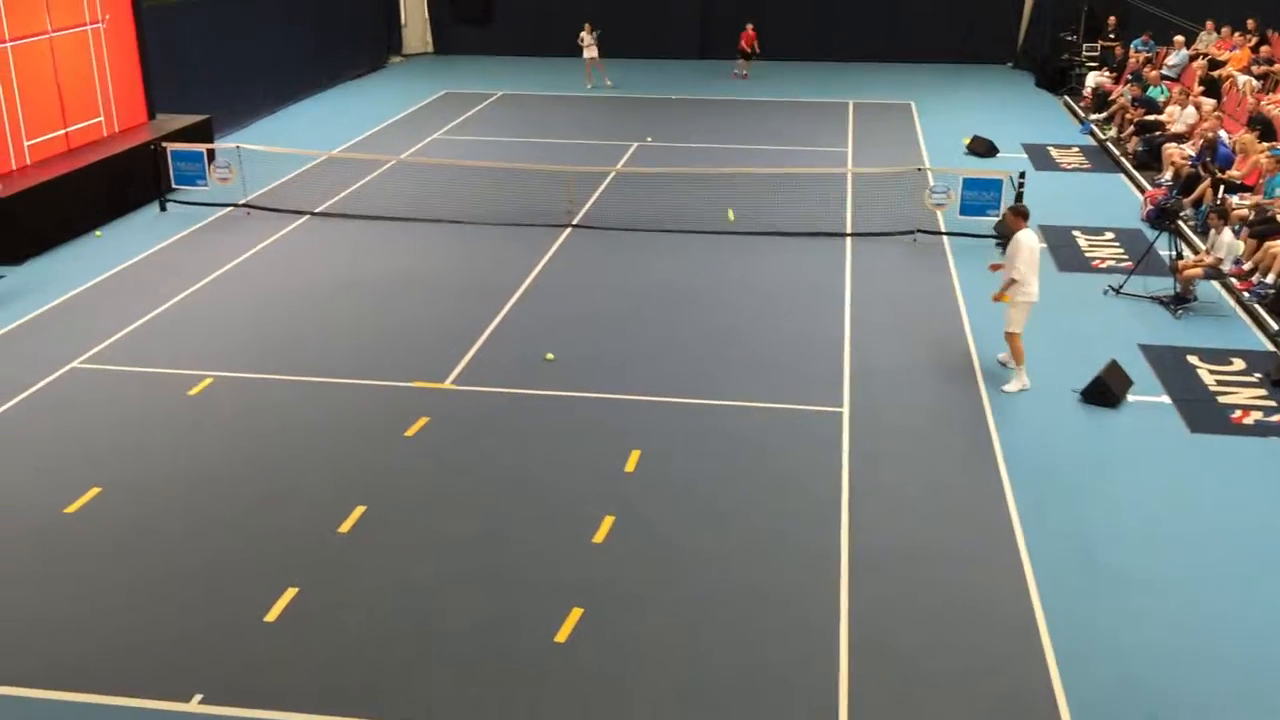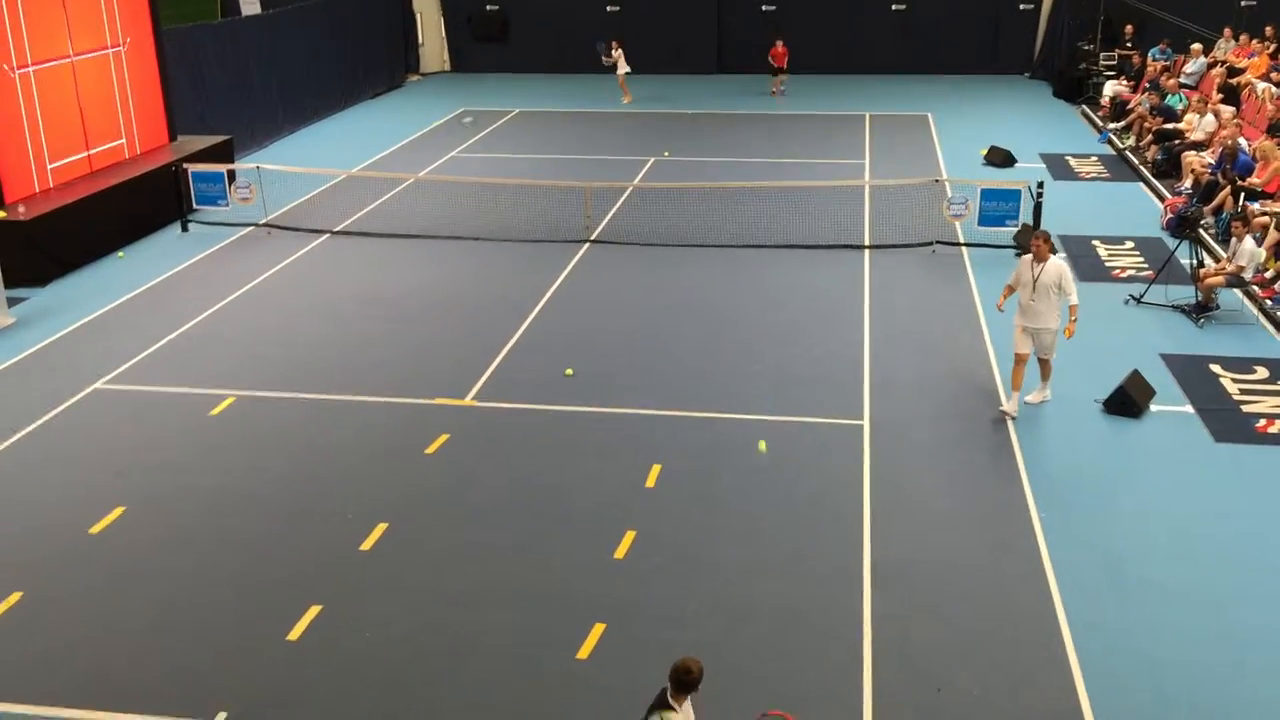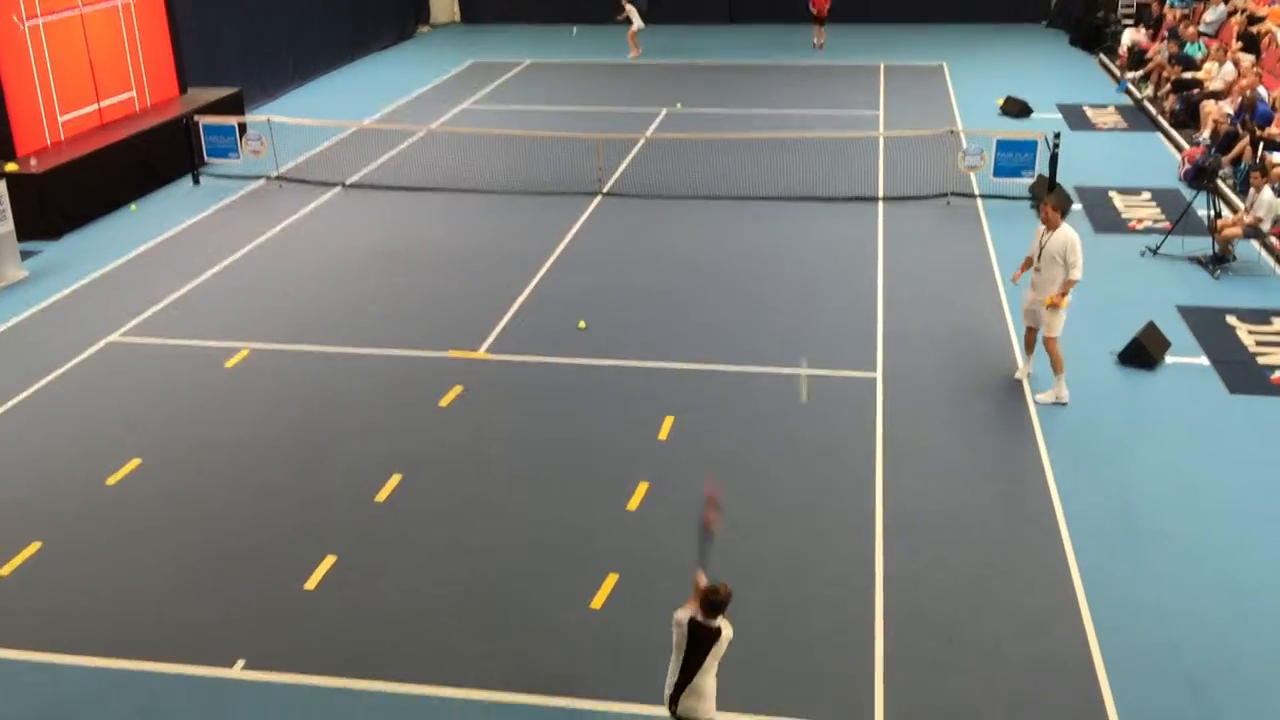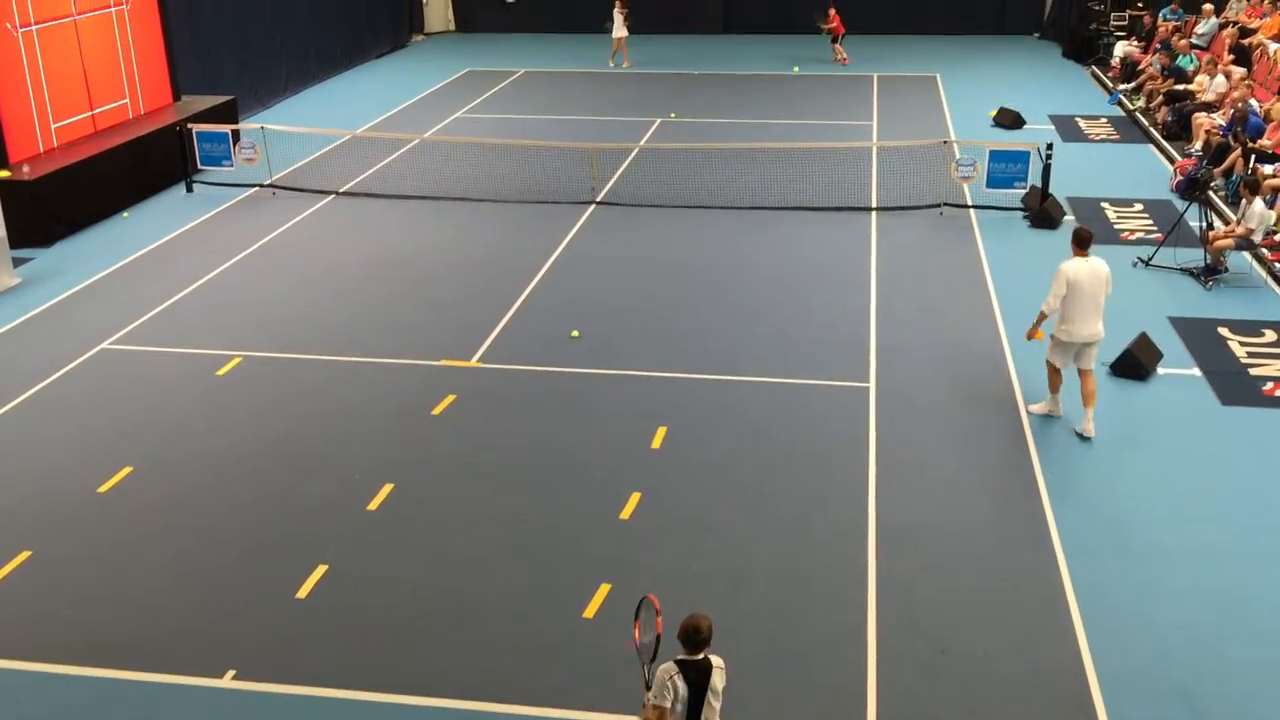
dt=0.7s
person 1, frame 1
left shoulder: (1021, 239)
right shoulder: (1029, 235)
left elbow: (1018, 272)
left wrist: (1002, 291)
right wrist: (1003, 265)
left hip: (1020, 294)
right hip: (1026, 292)
left knee: (1012, 335)
right knee: (1014, 330)
left ankle: (1021, 378)
right ankle: (1011, 357)
person 1, frame 2
left shoulder: (1060, 267)
right shoulder: (1024, 261)
left elbow: (1071, 295)
right elbow: (1013, 283)
left wrist: (1072, 320)
right wrist: (1003, 297)
left hip: (1047, 324)
right hip: (1023, 321)
left knee: (1044, 359)
right knee: (1020, 360)
left ankle: (1044, 391)
right ankle: (1013, 404)
person 1, frame 3
left shoulder: (1069, 237)
right shoulder: (1041, 230)
left elbow: (1076, 270)
left wrist: (1062, 294)
right wrist: (1021, 270)
left hip: (1054, 298)
right hip: (1034, 293)
left knee: (1049, 342)
right knee: (1030, 330)
left ankle: (1060, 390)
right ankle: (1027, 364)
person 1, frame 4
left shoulder: (1066, 269)
right shoulder: (1103, 266)
left elbow: (1052, 303)
right elbow: (1106, 292)
left wrist: (1035, 326)
left hip: (1068, 332)
right hip: (1094, 331)
left knee: (1054, 366)
right knee: (1087, 374)
left ankle: (1053, 406)
right ankle: (1088, 424)
